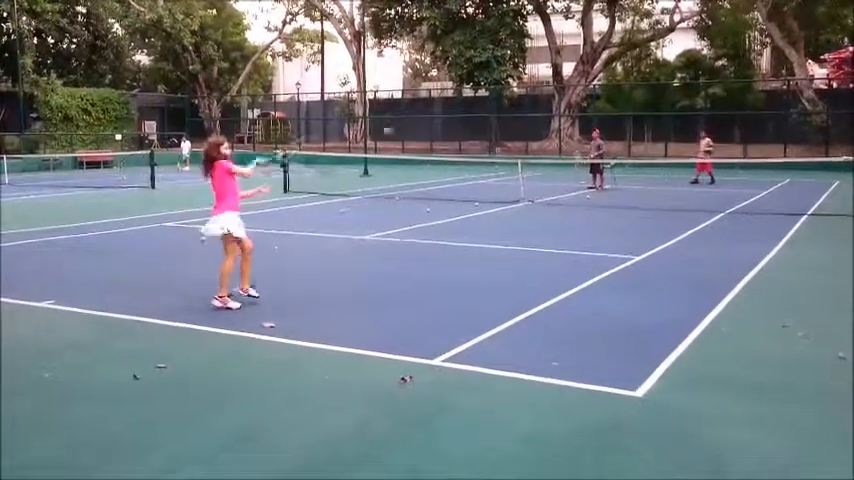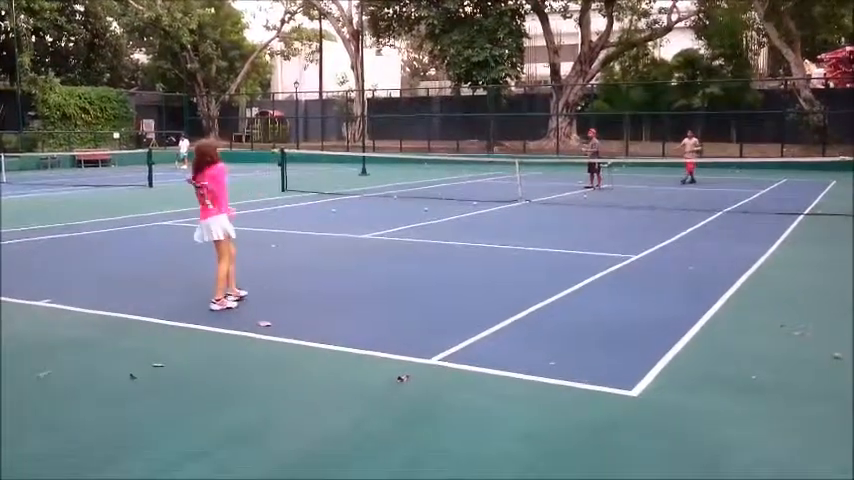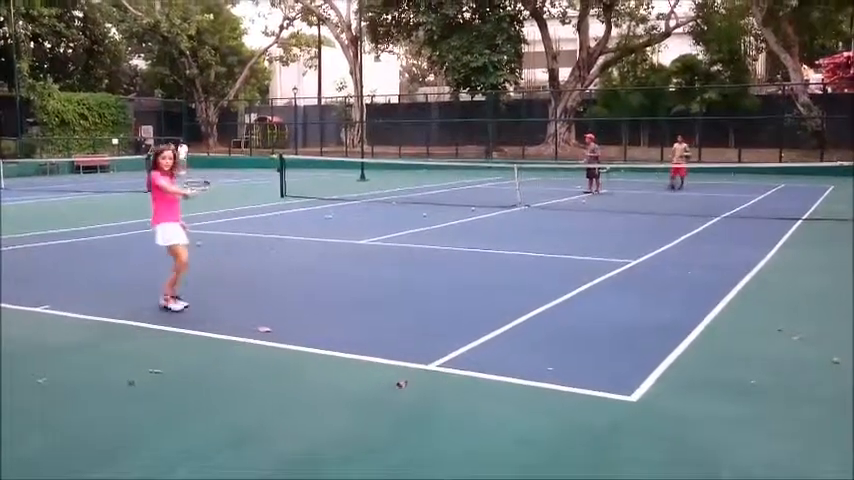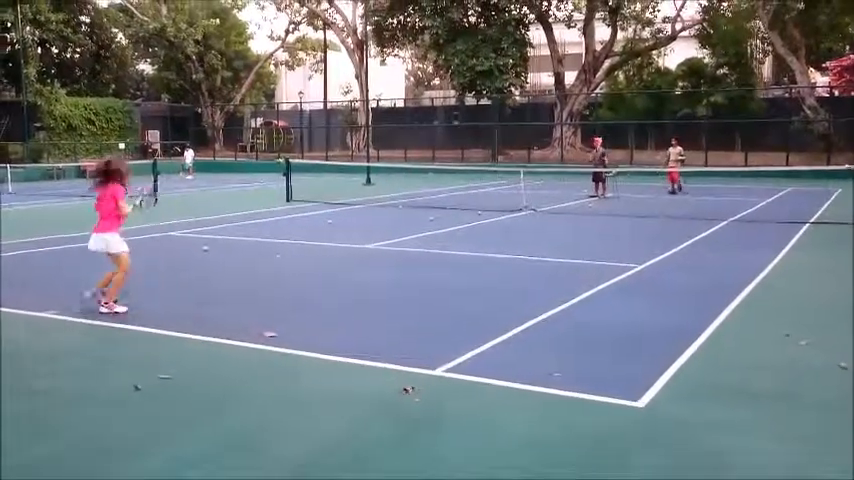
dt=0.5s
person 1, frame 1
left shoulder: (221, 167)
right shoulder: (221, 164)
left elbow: (235, 194)
right elbow: (246, 173)
left wrist: (257, 191)
right wrist: (252, 168)
left hip: (230, 215)
right hip: (225, 215)
left knee: (247, 247)
right knee: (231, 256)
left ankle: (244, 287)
right ankle: (221, 297)
person 1, frame 2
left shoulder: (198, 175)
right shoulder: (220, 167)
left elbow: (202, 200)
left hip: (208, 219)
right hip: (217, 218)
left knee: (230, 254)
right knee: (224, 258)
left ankle: (231, 290)
right ankle: (219, 299)
person 1, frame 3
left shoulder: (169, 178)
right shoulder: (155, 175)
right elbow: (171, 190)
left wrist: (179, 221)
right wrist: (186, 192)
left hip: (173, 224)
right hip: (164, 224)
left knee: (181, 261)
right knee: (182, 260)
left ankle: (169, 297)
right ankle: (169, 296)
person 1, frame 4
left shoulder: (102, 187)
right shoulder: (118, 188)
left elbow: (97, 207)
right elbow: (124, 212)
right wrist: (129, 209)
left hip: (103, 232)
right hip: (108, 234)
left knee: (122, 267)
right knee: (124, 267)
left ankle: (100, 290)
right ankle: (107, 303)
